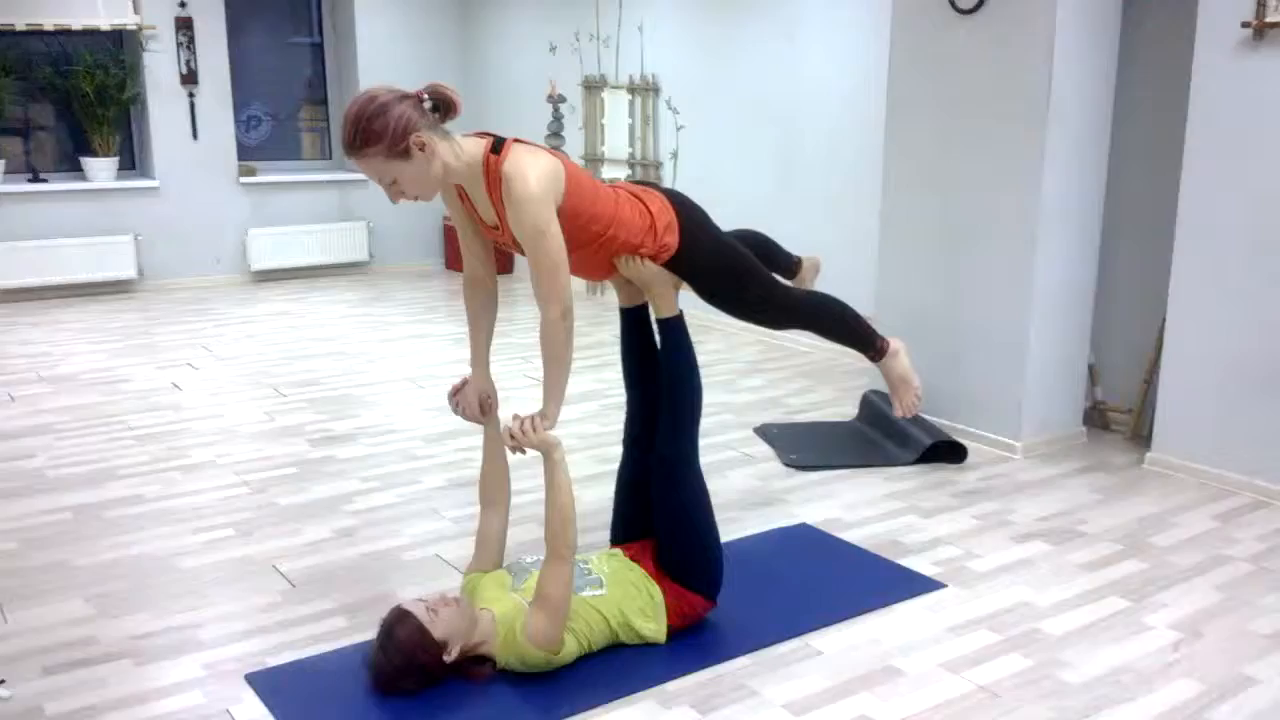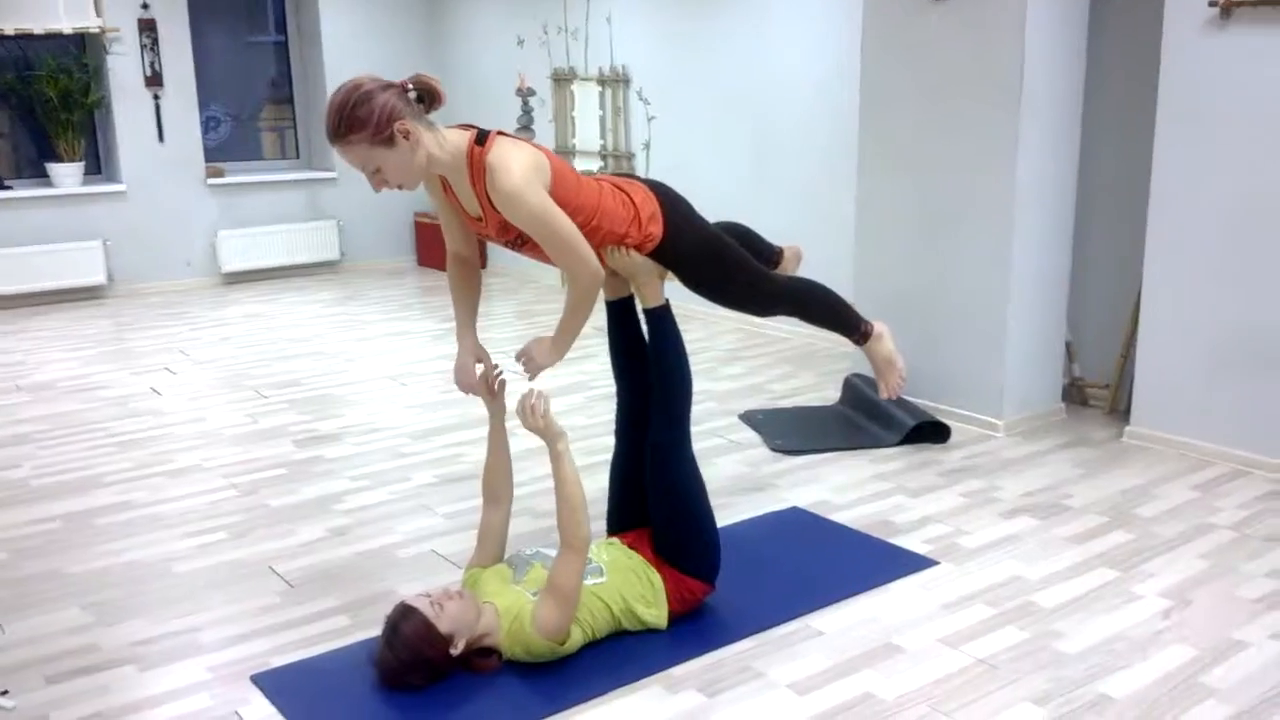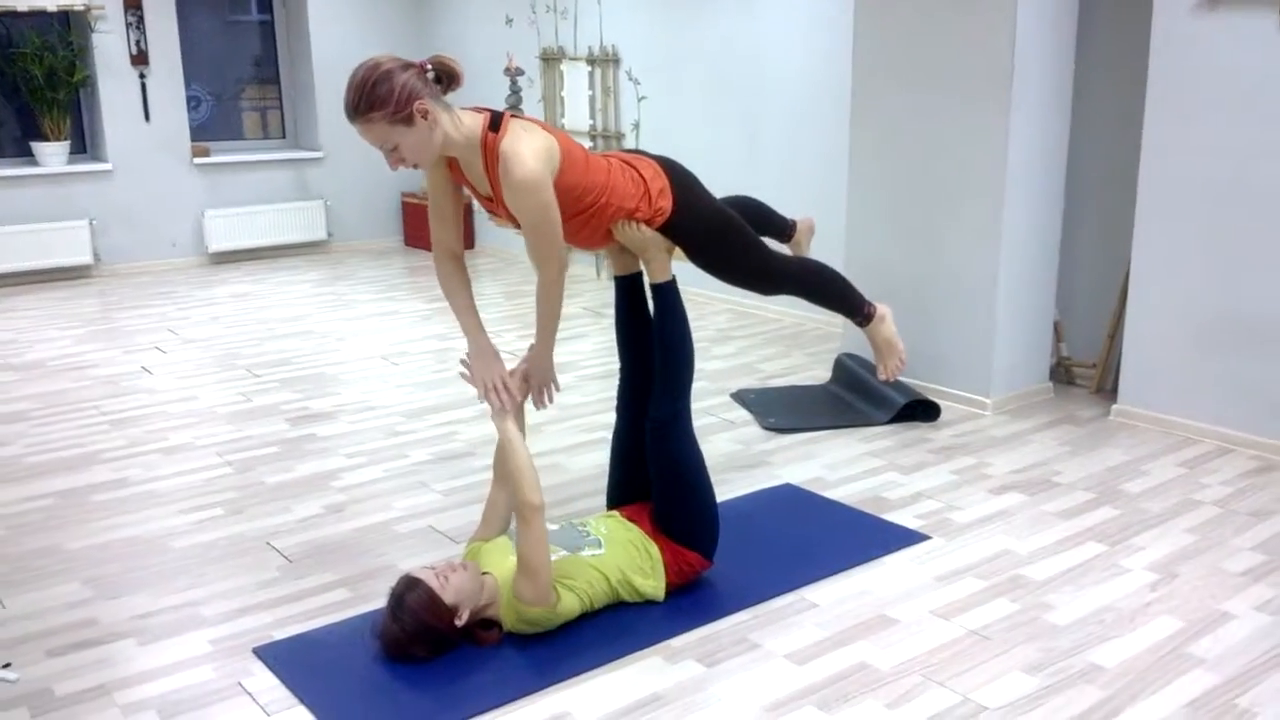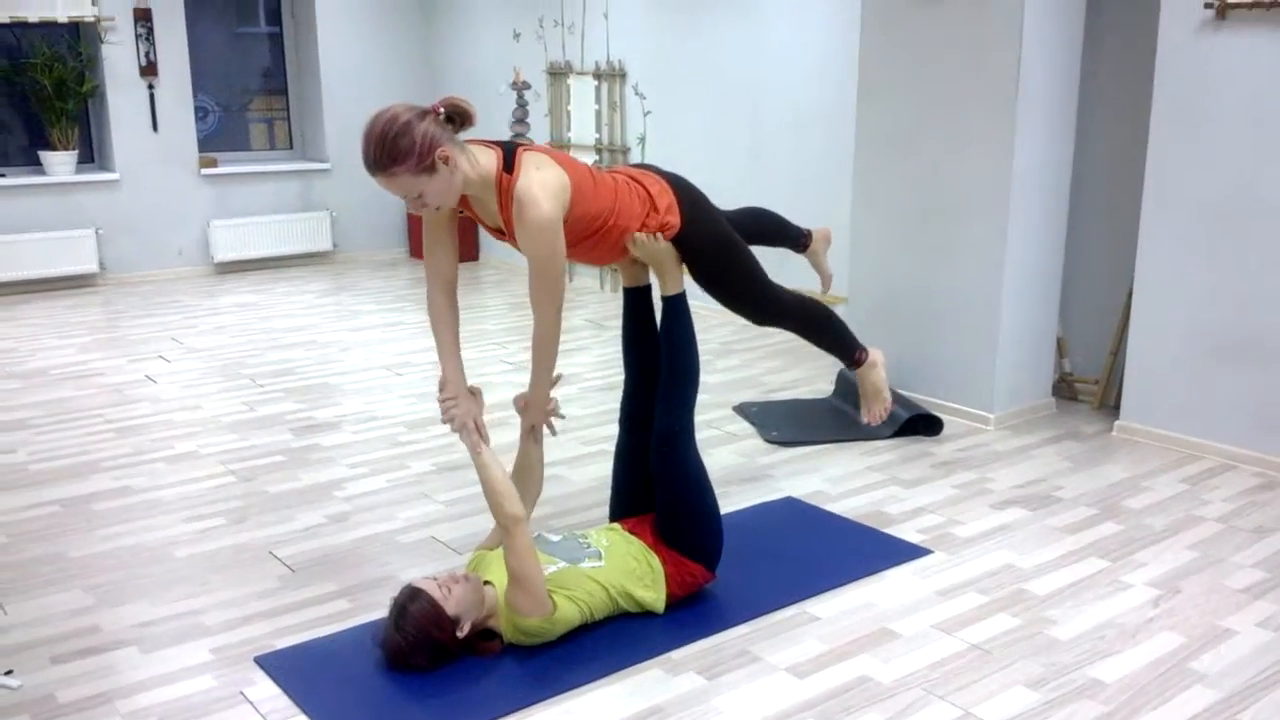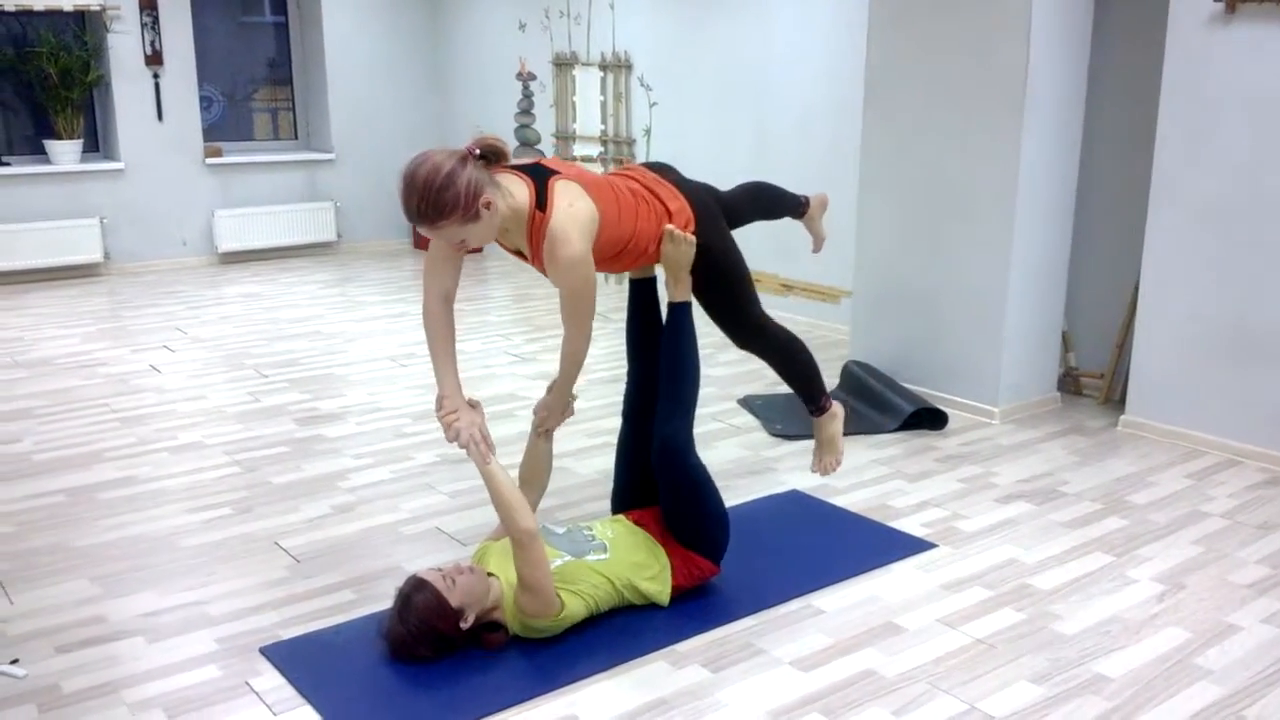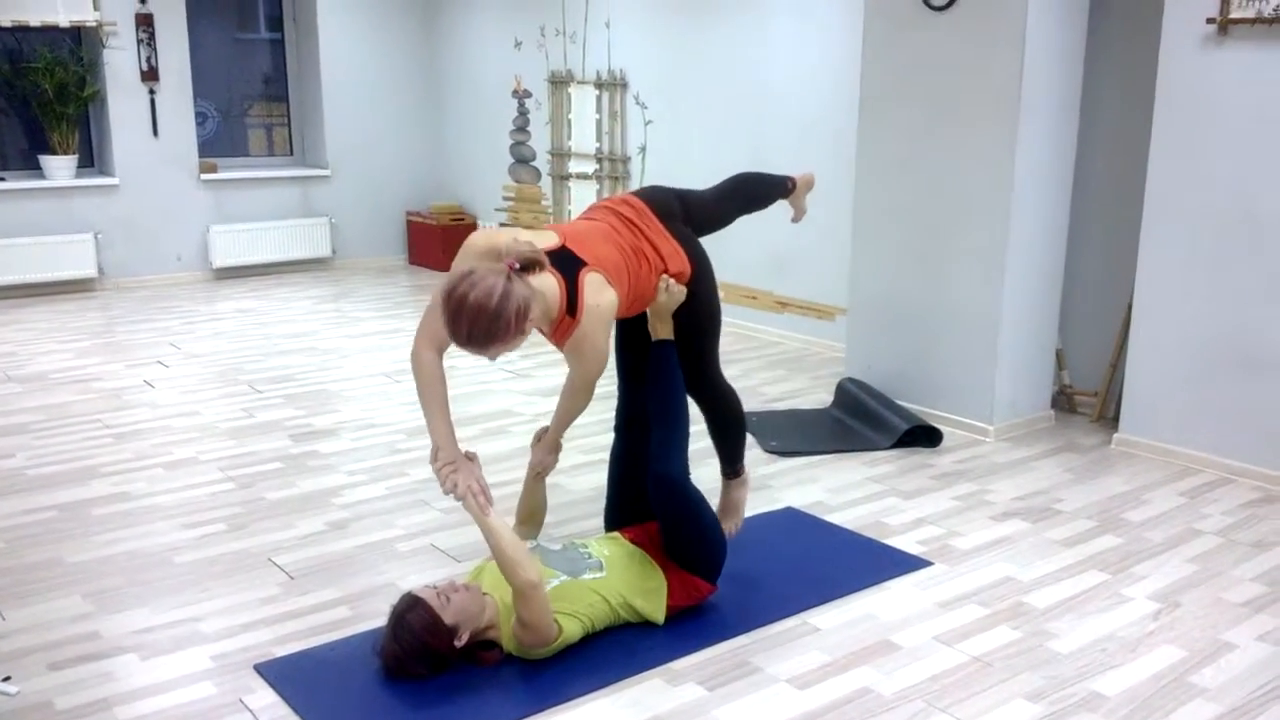
dt=0.5s
person 1, frame 1
left shoulder: (522, 181)
right shoulder: (456, 180)
left elbow: (557, 308)
right elbow: (479, 277)
left wrist: (549, 413)
right wrist: (479, 372)
left hip: (667, 231)
right hip: (629, 218)
left knee: (774, 307)
right knee: (733, 249)
left ankle: (885, 352)
right ankle: (798, 265)
person 1, frame 2
left shoulder: (506, 176)
right shoulder: (438, 166)
left elbow: (587, 273)
right elbow: (462, 258)
left wrist: (555, 348)
right wrist: (466, 340)
left hip: (650, 225)
right hip: (613, 206)
left knee: (760, 294)
right knee: (717, 240)
left ankle: (869, 334)
right ankle: (779, 255)
person 1, frame 3
left shoulder: (519, 162)
right shoulder: (444, 150)
left elbow: (552, 275)
right elbow: (447, 253)
left wrist: (541, 360)
right wrist: (480, 347)
left hip: (659, 199)
right hip: (623, 187)
left knee: (765, 272)
right knee: (724, 214)
left ankle: (871, 316)
person 1, frame 4
left shoulder: (532, 198)
right shoulder: (448, 181)
left elbow: (548, 316)
right elbow: (441, 286)
left wrist: (538, 398)
right wrist: (456, 386)
left hip: (665, 211)
right hip: (629, 198)
left knee: (763, 303)
right knee: (732, 227)
left ankle: (863, 361)
right ankle: (809, 239)
person 1, frame 5
left shoulder: (563, 233)
right shoulder: (467, 189)
left elbow: (578, 335)
right elbow: (437, 301)
left wrist: (558, 400)
right wrist: (452, 399)
left hip: (680, 218)
right hip: (638, 191)
left knee: (750, 328)
right knee: (733, 208)
left ankle: (824, 411)
right ankle: (805, 208)
person 1, frame 6
left shoulder: (589, 322)
right shoulder: (484, 252)
left elbow: (581, 392)
right elbow: (426, 348)
left wrist: (550, 441)
right wrist: (447, 450)
left hip: (673, 261)
right hip: (630, 214)
left knee: (702, 381)
right knee: (717, 201)
left ankle: (735, 479)
right ankle: (791, 185)
person 2, frame 1
left shoulder: (481, 595)
right shoulder: (526, 644)
left elbow: (494, 508)
right elbow: (561, 552)
left wrist: (489, 426)
right wrist: (553, 455)
left hip: (630, 563)
right hip: (677, 591)
right knee: (672, 453)
right ankle: (662, 300)
person 2, frame 2
left shoulder: (482, 589)
right shoulder: (532, 635)
left elbow: (496, 504)
right elbow: (576, 544)
left wrist: (496, 417)
right wrist: (557, 444)
left hip: (630, 552)
right hip: (675, 576)
right knee: (665, 438)
left ankle: (621, 291)
right ankle: (647, 291)
person 2, frame 3
left shoulder: (483, 559)
right shoulder: (527, 609)
left elbow: (507, 487)
right elbow: (530, 506)
left wrist: (514, 402)
right wrist: (503, 418)
left hip: (628, 525)
right hip: (674, 549)
right knee: (665, 415)
right ankle: (656, 266)
person 2, frame 4
left shoulder: (485, 569)
right shoulder: (525, 621)
left elbow: (523, 499)
right elbow: (513, 520)
left wrist: (531, 429)
right wrist: (475, 441)
left hip: (632, 537)
right hip: (678, 561)
right knee: (669, 430)
left ankle: (638, 275)
right ankle: (667, 279)
person 2, frame 5
left shoulder: (490, 560)
right shoulder: (529, 615)
left elbow: (528, 494)
right elbow: (526, 531)
left wrist: (543, 427)
right wrist: (481, 454)
left hip: (636, 528)
right hip: (686, 554)
right knee: (668, 438)
left ankle: (645, 271)
right ankle: (678, 285)
person 2, frame 6
left shoulder: (486, 580)
right shoulder: (526, 638)
left elbow: (525, 528)
right elbow: (528, 581)
left wrist: (537, 470)
right wrist: (477, 506)
left hip: (632, 543)
right hip: (684, 573)
right knee: (664, 473)
right ankle: (661, 328)
